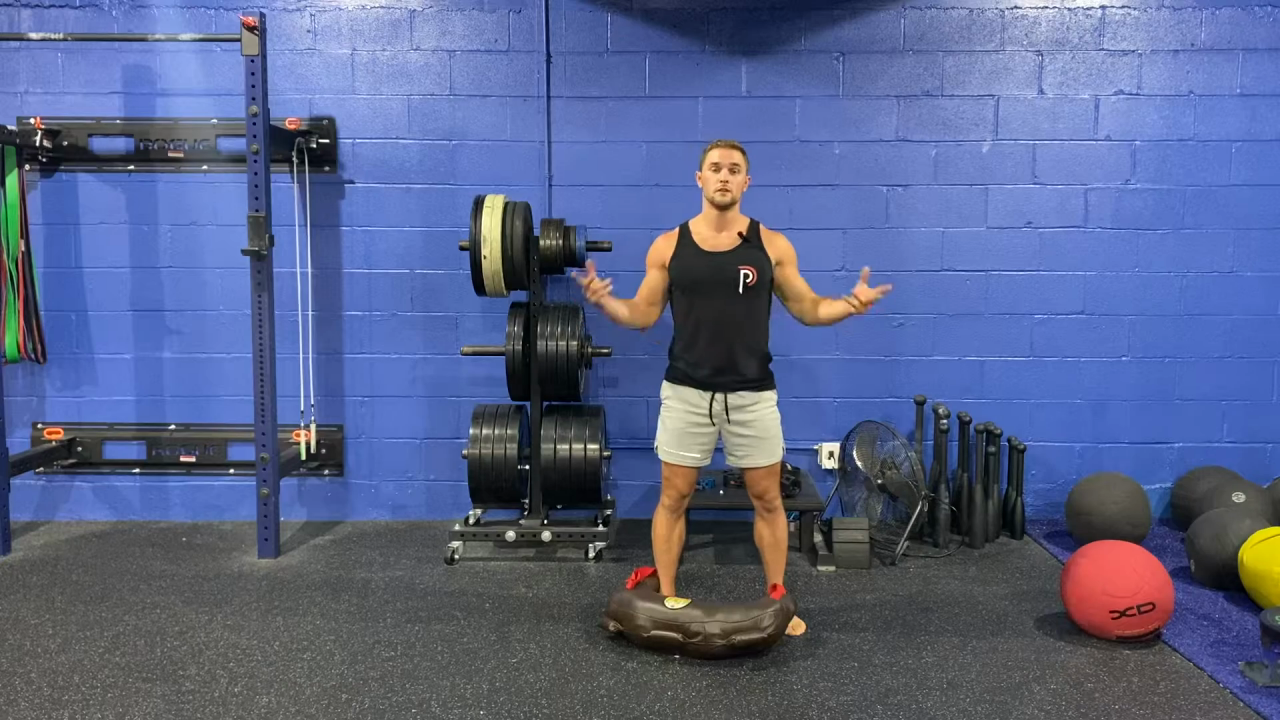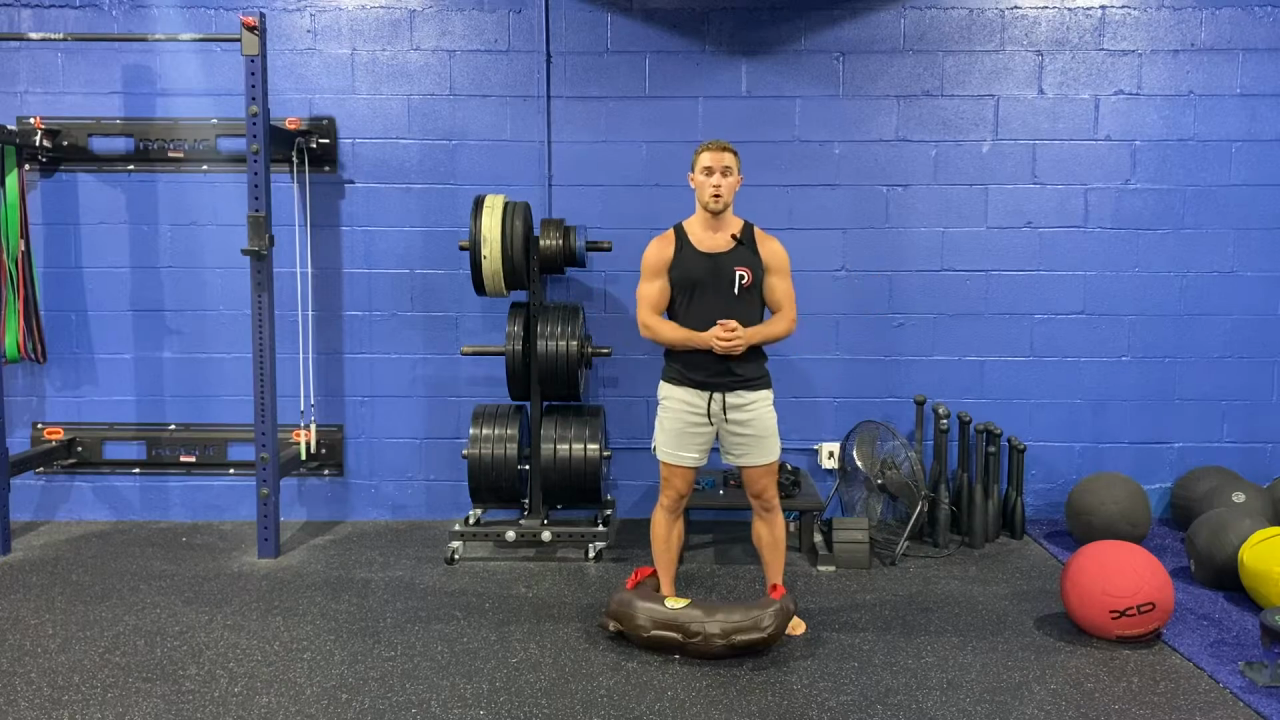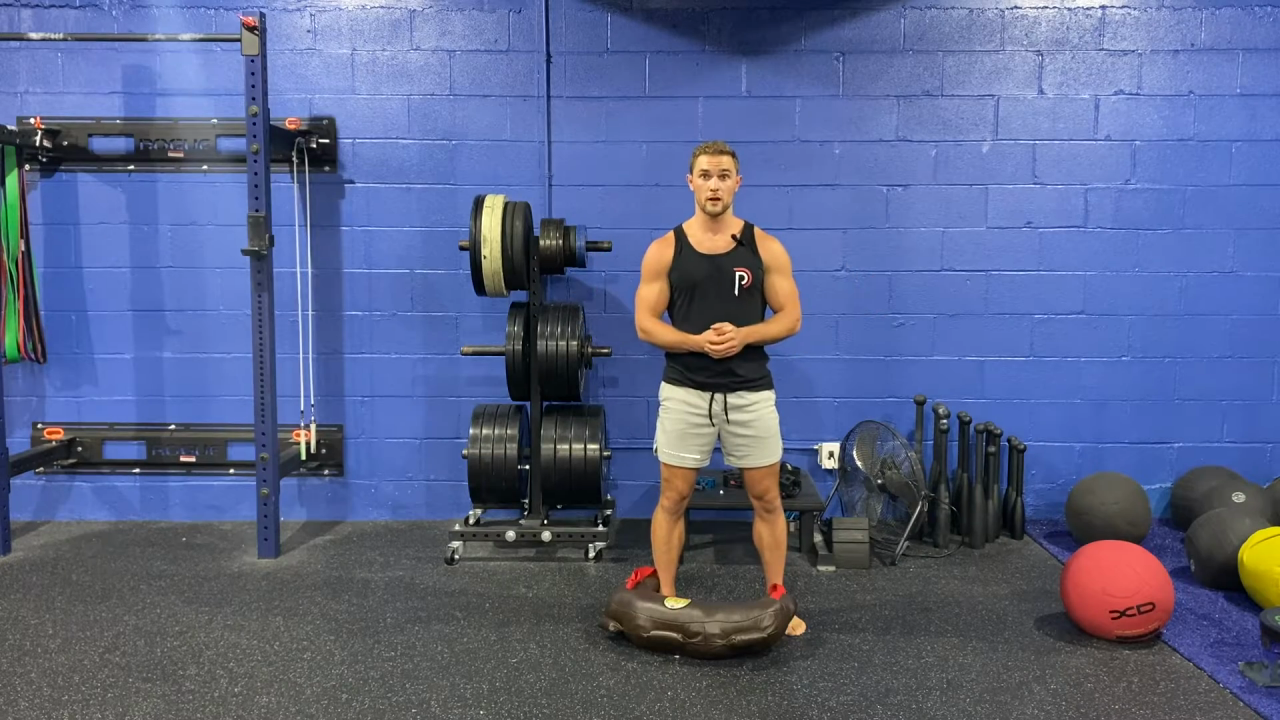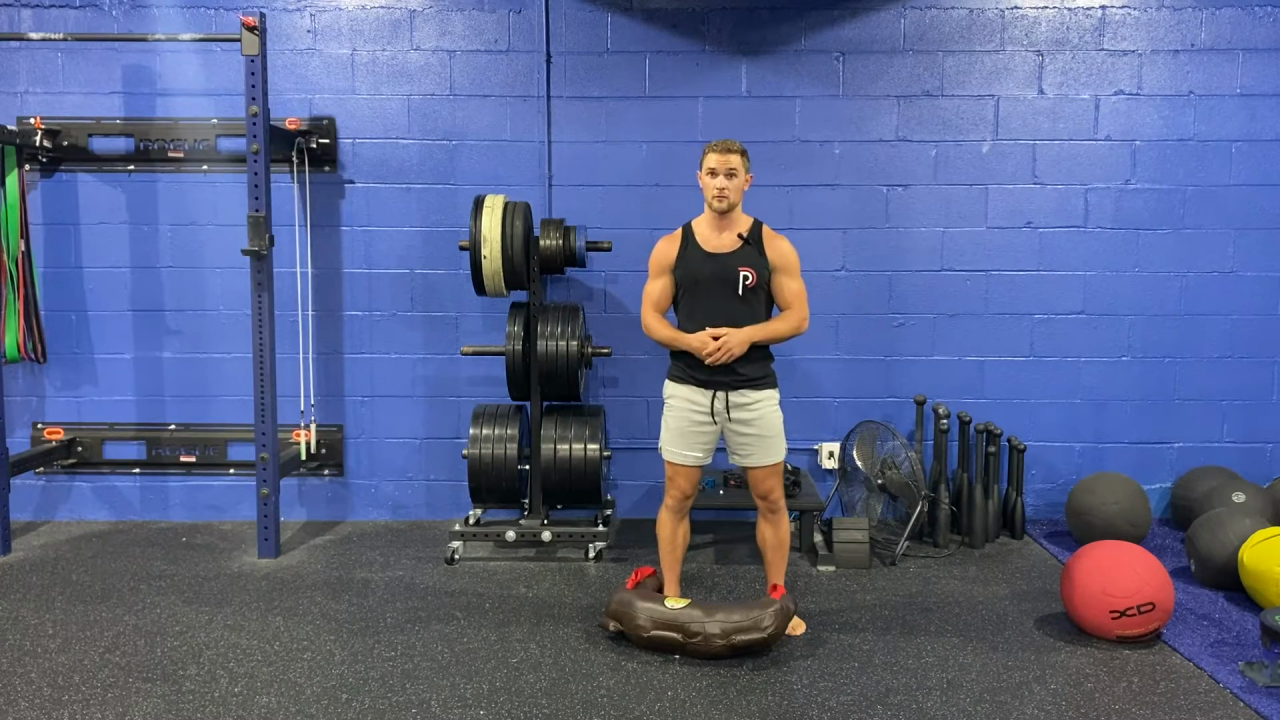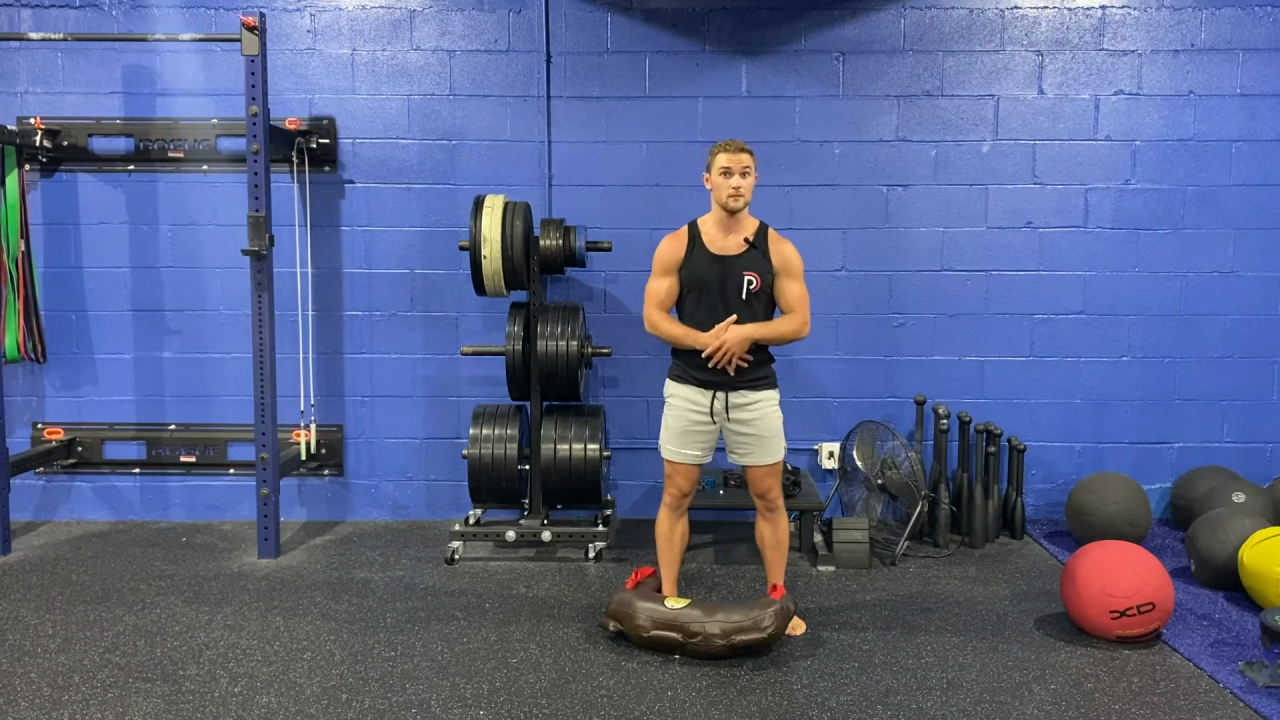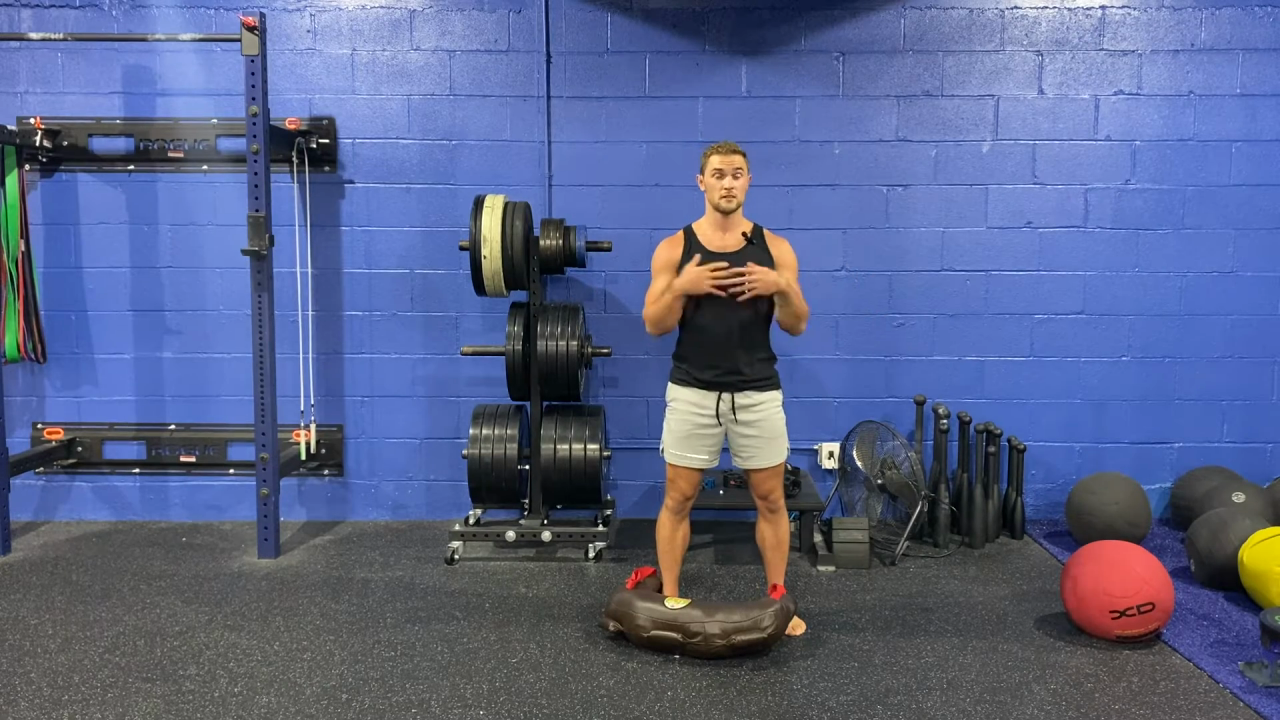
dt=0.5s
person 1, frame 1
left shoulder: (773, 245)
right shoulder: (669, 244)
left elbow: (807, 308)
right elbow: (643, 314)
left wrist: (850, 305)
right wrist: (606, 301)
left hip: (753, 393)
right hip: (686, 392)
left knee: (767, 499)
right knee: (674, 497)
right ankle: (666, 600)
person 1, frame 2
left shoulder: (765, 246)
right shoulder: (664, 247)
left elbow: (786, 317)
right elbow: (647, 320)
left wrist: (746, 337)
right wrist: (705, 339)
left hip: (749, 390)
right hip: (683, 390)
left knee: (765, 498)
right knee: (672, 496)
right ankle: (666, 599)
person 1, frame 3
left shoulder: (765, 246)
right shoulder: (664, 250)
left elbow: (790, 317)
right elbow: (646, 323)
left wrist: (743, 335)
right wrist: (697, 340)
left hip: (751, 392)
right hip: (685, 392)
left knee: (767, 499)
right knee: (673, 498)
right ankle: (666, 600)
person 1, frame 4
left shoulder: (773, 246)
right shoulder: (671, 246)
left elbow: (798, 317)
right elbow: (650, 317)
left wrist: (746, 335)
right wrist: (689, 340)
left hip: (754, 390)
right hip: (688, 389)
left knee: (770, 499)
right knee: (677, 497)
right ankle: (671, 599)
person 1, frame 5
left shoulder: (779, 250)
right shoulder: (676, 245)
left elbow: (799, 323)
right elbow: (653, 317)
left wrist: (747, 333)
right wrist: (706, 342)
left hip: (755, 391)
right hip: (689, 389)
left knee: (769, 498)
right knee: (676, 495)
right ankle: (668, 599)
person 1, frame 6
left shoulder: (775, 247)
right shoulder: (673, 248)
left elbow: (797, 324)
right elbow: (653, 324)
left wrist: (782, 287)
right wrist: (682, 287)
left hip: (758, 392)
right hip: (692, 392)
left knee: (771, 499)
right knee: (678, 499)
right ankle: (669, 599)
